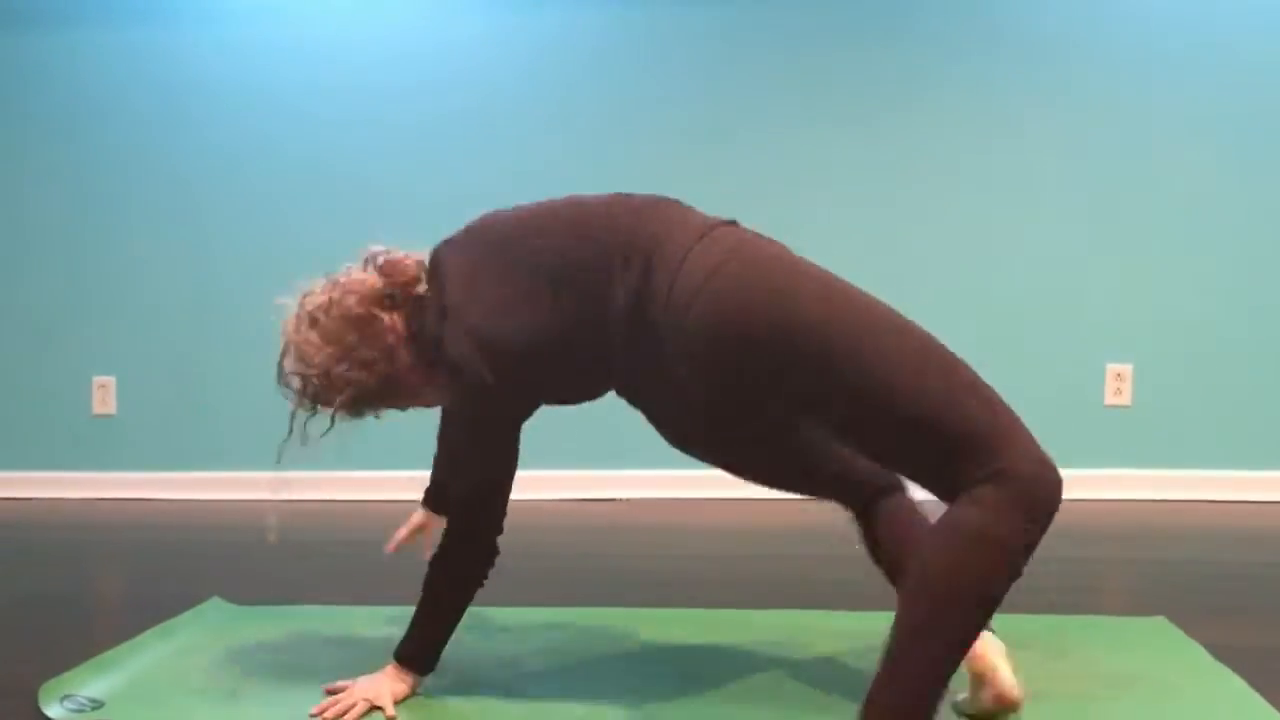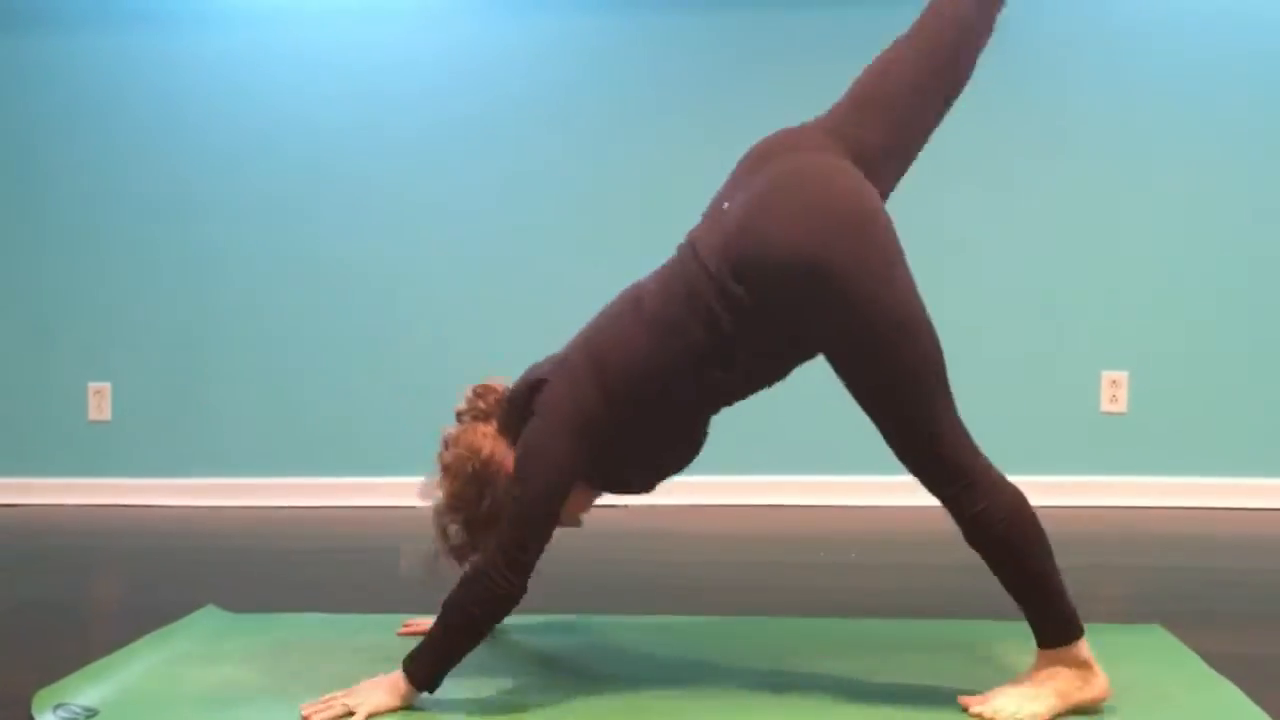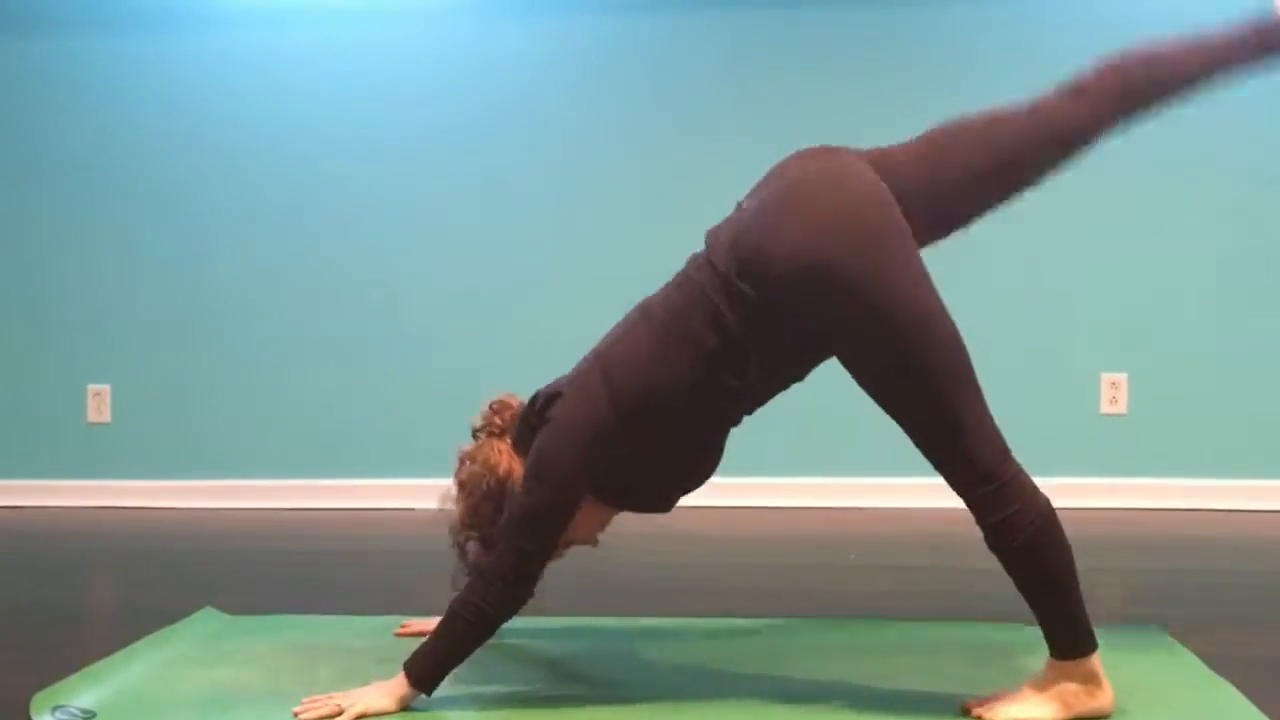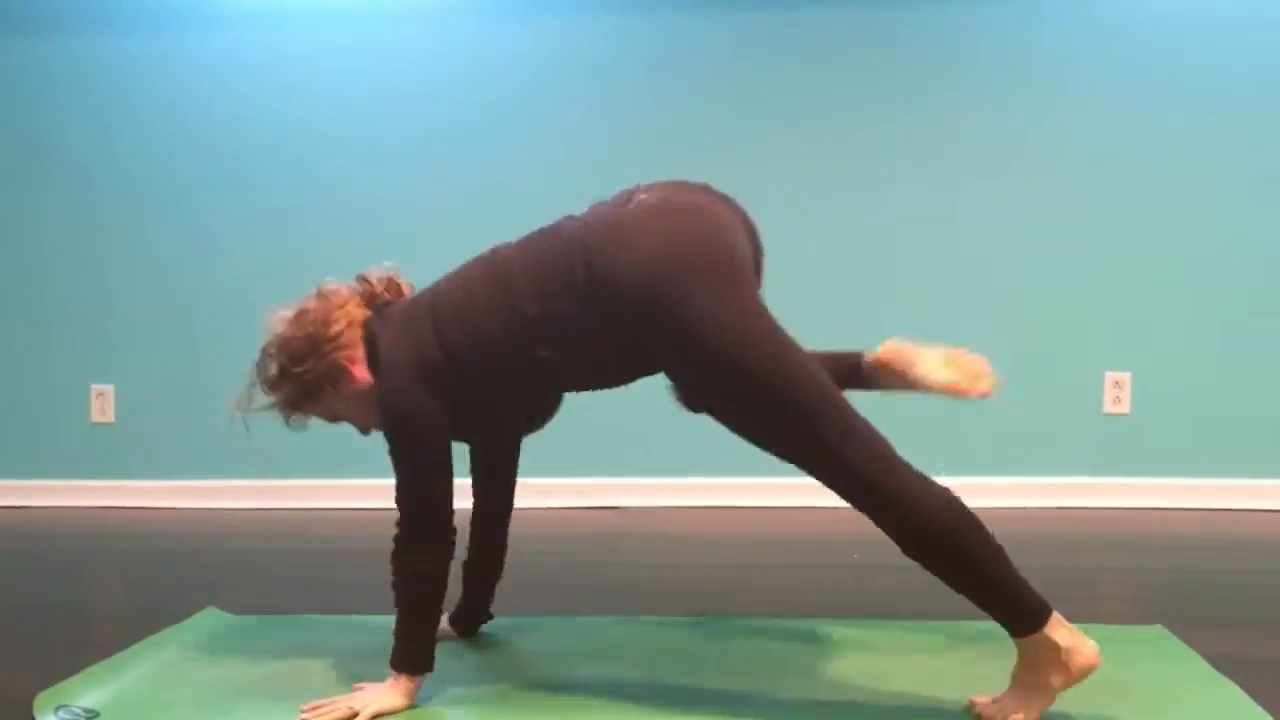
dt=0.3s
person 1, frame 1
left shoulder: (468, 351)
right shoulder: (460, 272)
left elbow: (476, 531)
right wrist: (441, 500)
left hip: (705, 320)
right hip: (727, 295)
person 1, frame 2
left shoulder: (566, 420)
right shoulder: (558, 408)
left elbow: (503, 566)
right wrist: (460, 617)
left hip: (803, 248)
right hip: (801, 189)
left knee: (945, 459)
person 1, frame 3
left shoulder: (567, 443)
right shoulder: (566, 422)
left elbow: (506, 576)
right elbow: (509, 566)
right wrist: (461, 620)
left hip: (814, 249)
right hip: (821, 197)
left knee: (976, 465)
right knee: (1060, 120)
person 1, frame 4
left shoulder: (399, 375)
right shoulder: (426, 340)
left elbow: (424, 527)
right elbow: (495, 470)
right wrist: (467, 615)
left hip: (663, 266)
right hip: (686, 217)
left knee: (861, 467)
right knee: (707, 386)
left ankle: (1047, 646)
right ankle: (883, 364)
